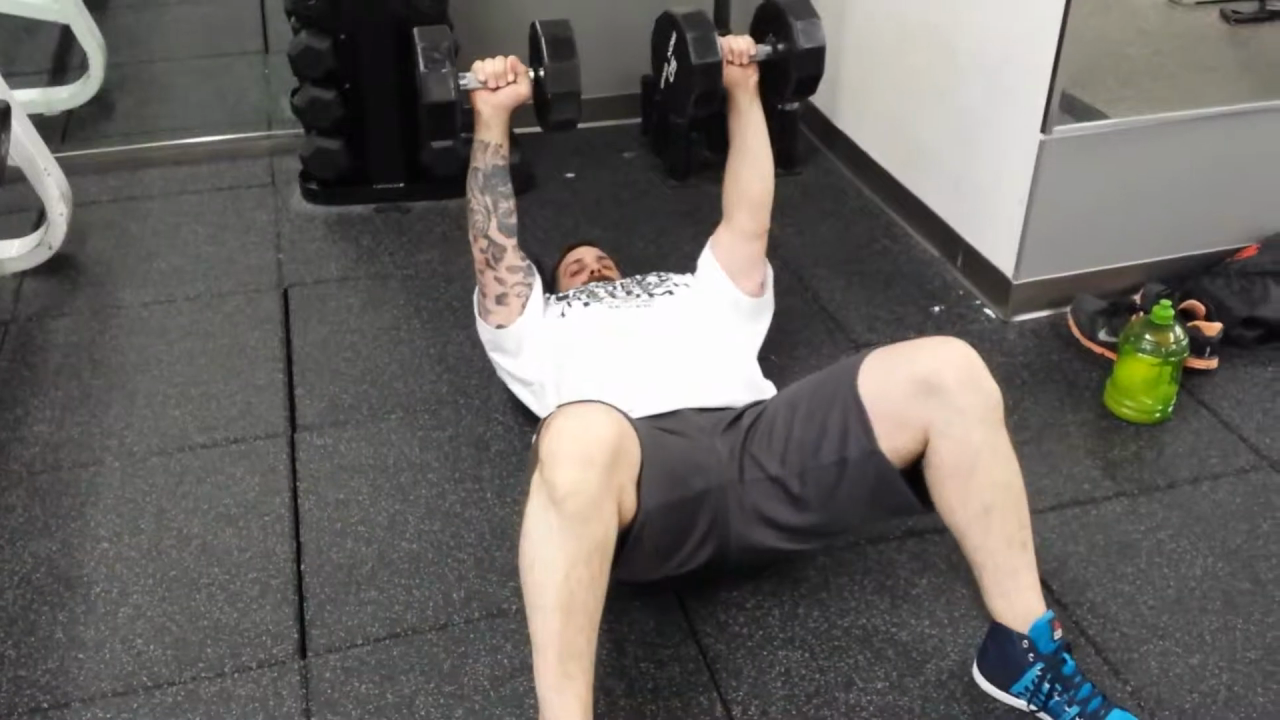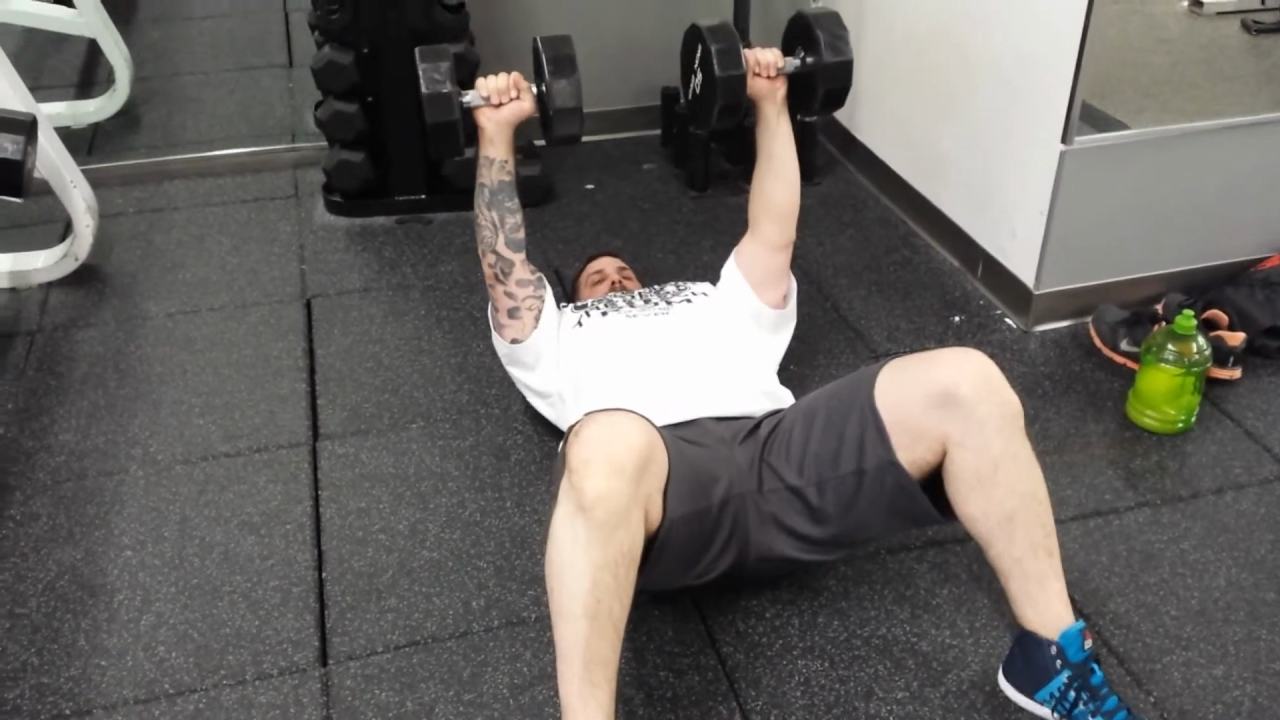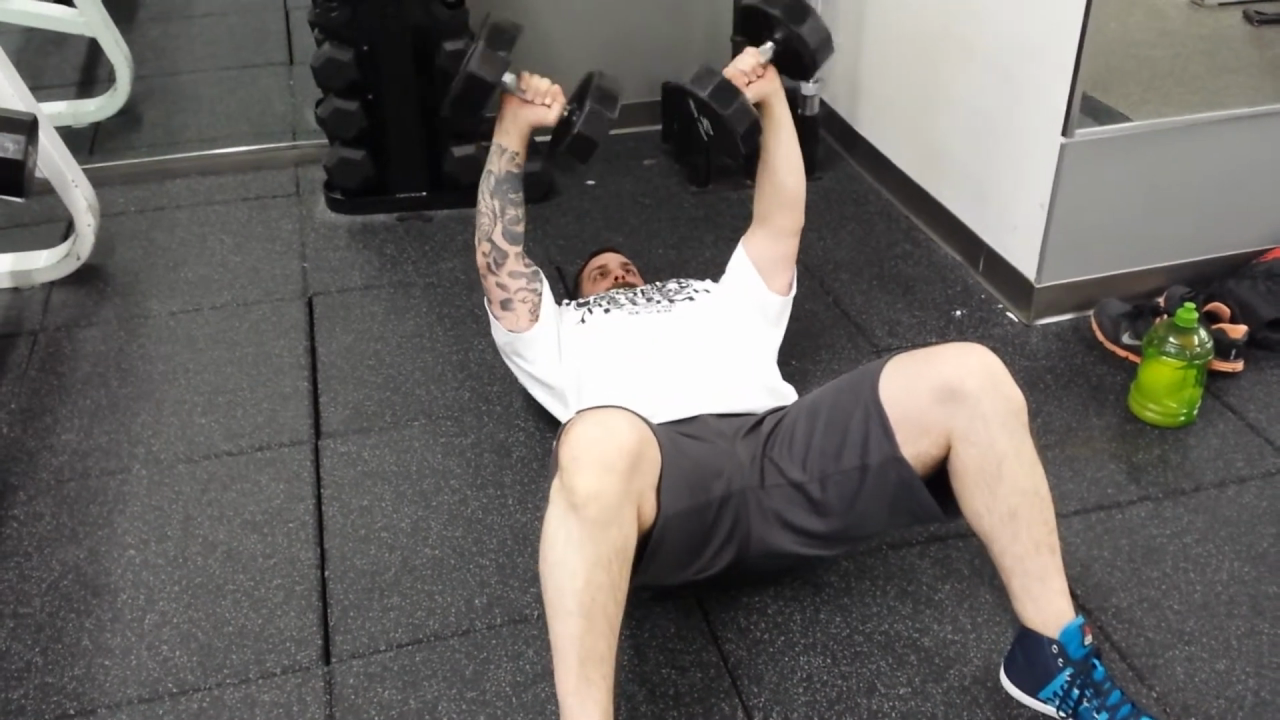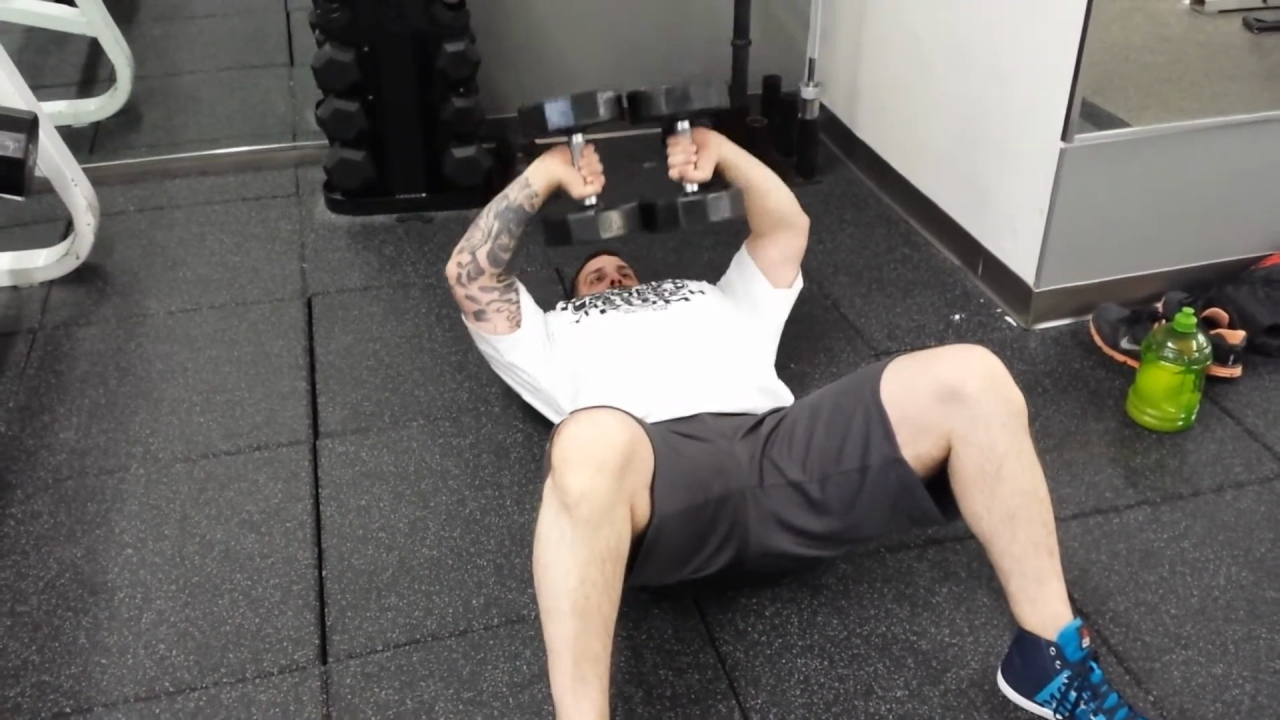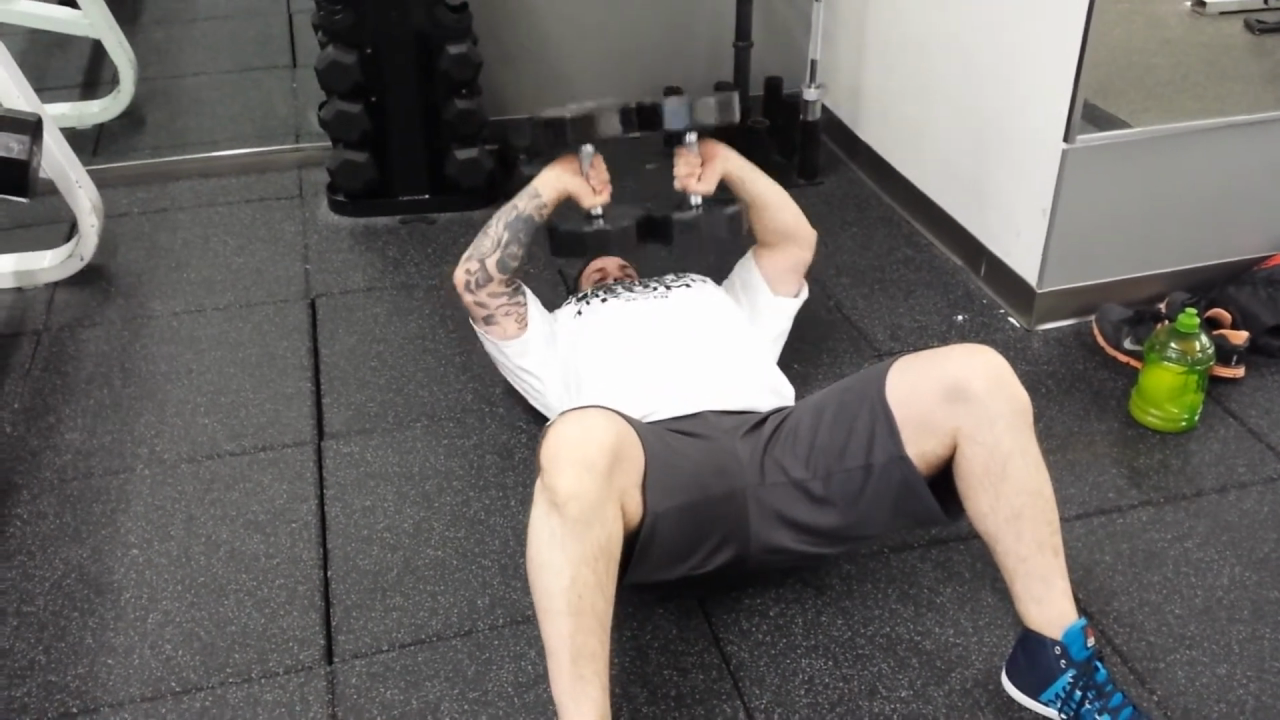
dt=1s
person 1, frame 1
left shoulder: (696, 296)
right shoulder: (542, 328)
left elbow: (746, 224)
right elbow: (494, 252)
left wrist: (743, 93)
right wrist: (492, 116)
left hip: (760, 440)
right hip: (640, 464)
left knee: (946, 372)
right knee: (580, 440)
left ankle: (1024, 646)
person 1, frame 2
left shoulder: (716, 305)
right shoulder: (560, 337)
left elbow: (773, 235)
right elbow: (504, 266)
left wrist: (770, 105)
right wrist: (496, 133)
left hip: (778, 450)
right hip: (659, 474)
left knee: (965, 384)
right knee: (608, 449)
left ankle: (1051, 653)
person 1, frame 3
left shoulder: (718, 300)
right shoulder: (563, 328)
left elbow: (781, 224)
right elbow: (497, 258)
left wrist: (771, 100)
right wrist: (514, 128)
left hip: (781, 447)
right hip: (661, 467)
left knee: (968, 377)
right knee: (599, 445)
left ankle: (1054, 649)
person 1, frame 4
left shoulder: (718, 300)
right shoulder: (558, 335)
left elbow: (786, 229)
right elbow: (470, 274)
left wrist: (720, 152)
right wrist: (543, 175)
left hip: (778, 448)
right hip: (656, 470)
left knee: (970, 379)
right knee: (592, 445)
left ankle: (1049, 653)
person 1, frame 5
left shoulder: (715, 297)
right shoulder: (559, 333)
left elbow: (794, 242)
right elbow: (477, 280)
left wrist: (727, 163)
right wrist: (552, 185)
left hip: (779, 447)
right hip: (657, 468)
left knee: (975, 378)
right knee: (579, 447)
left ankle: (1053, 651)
